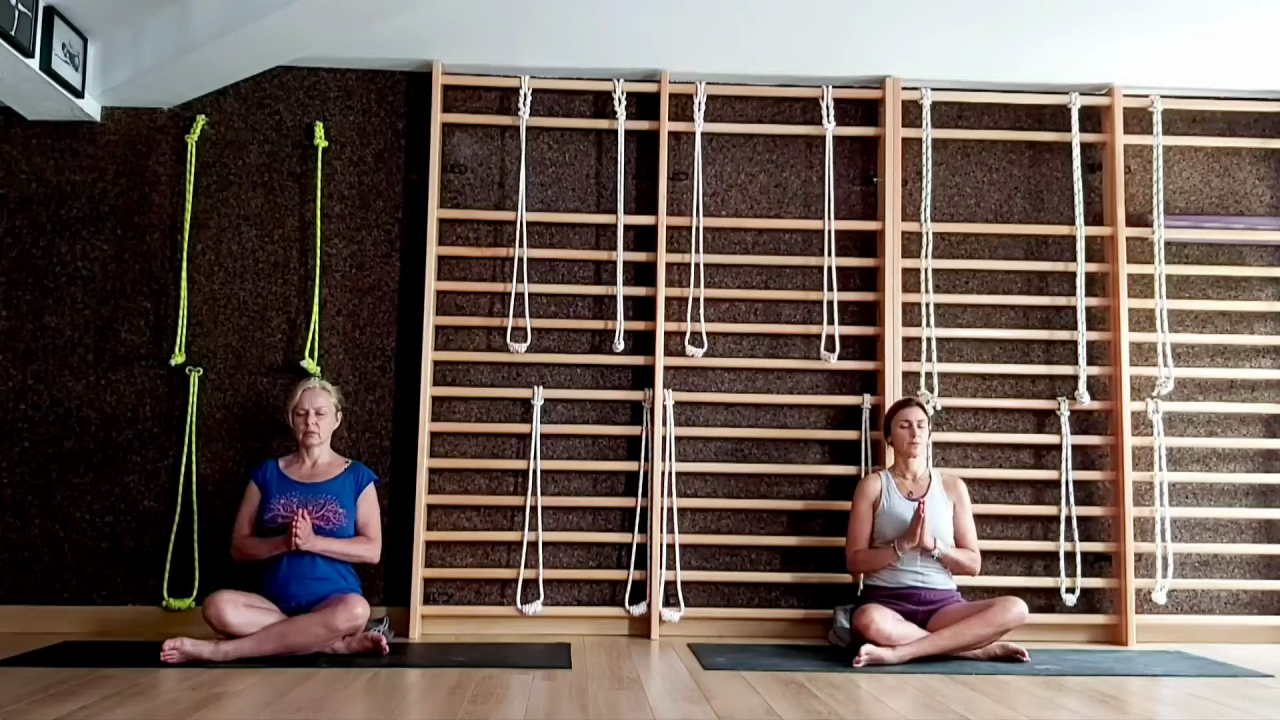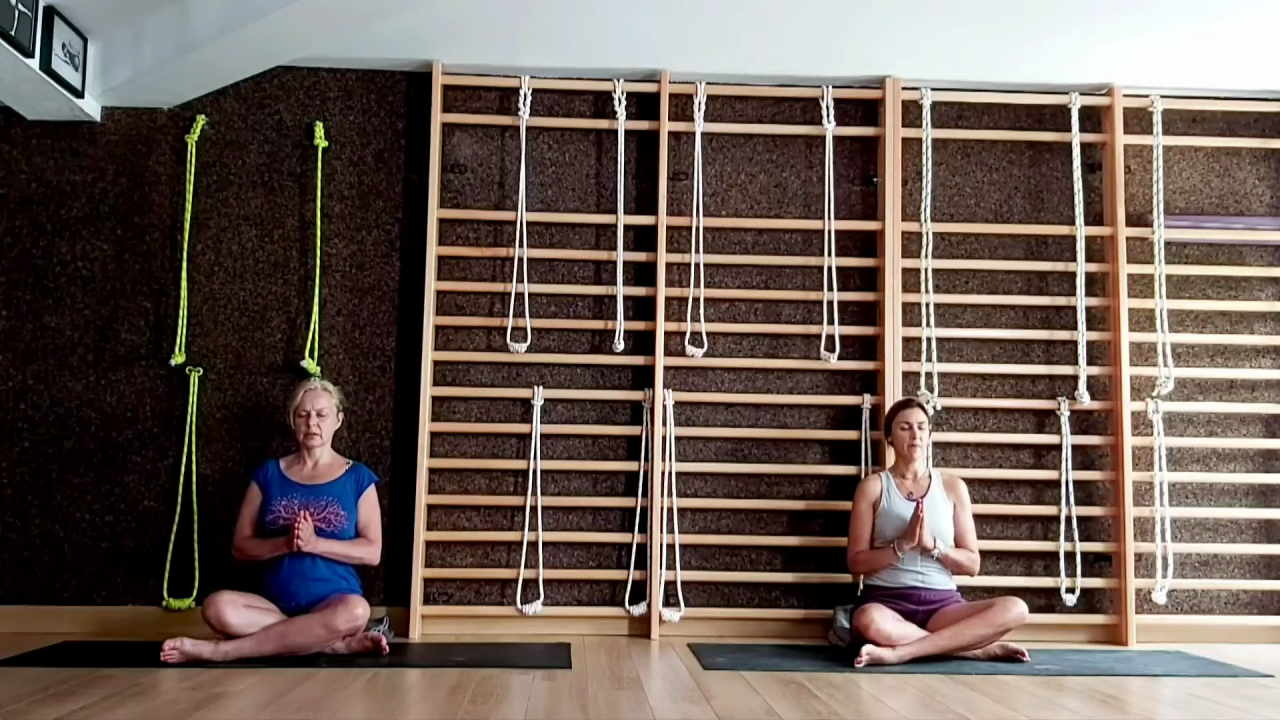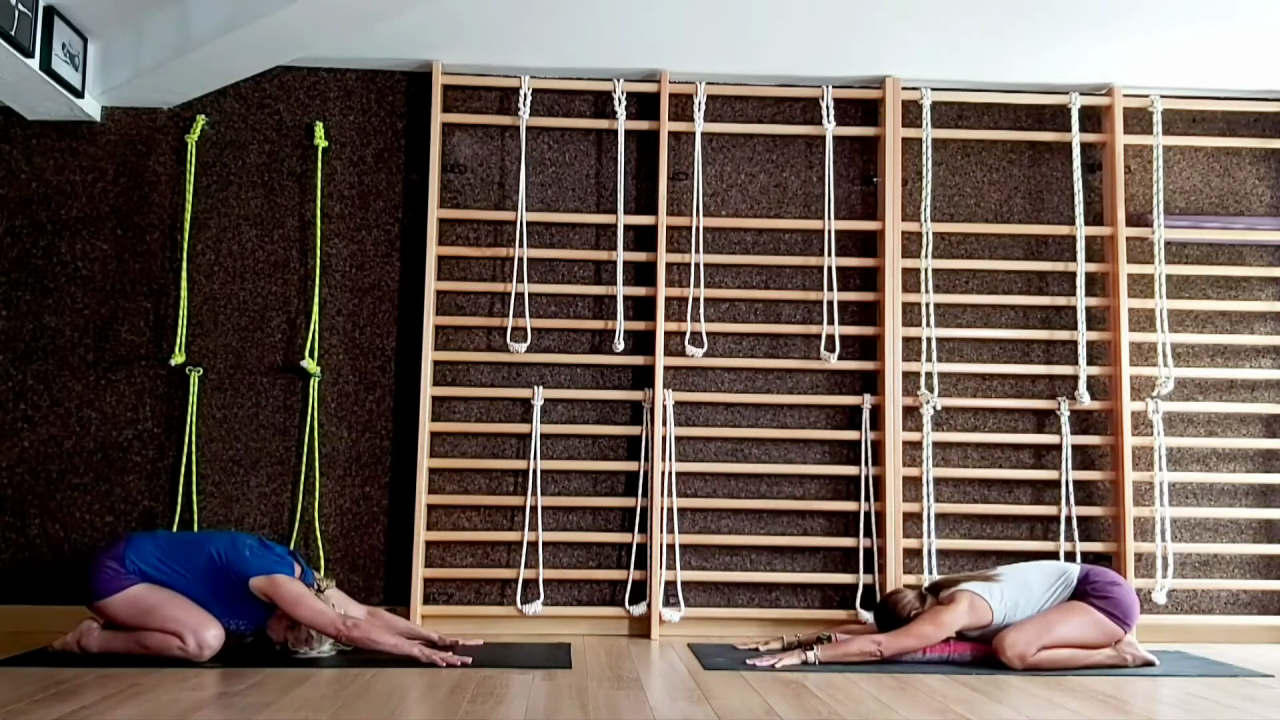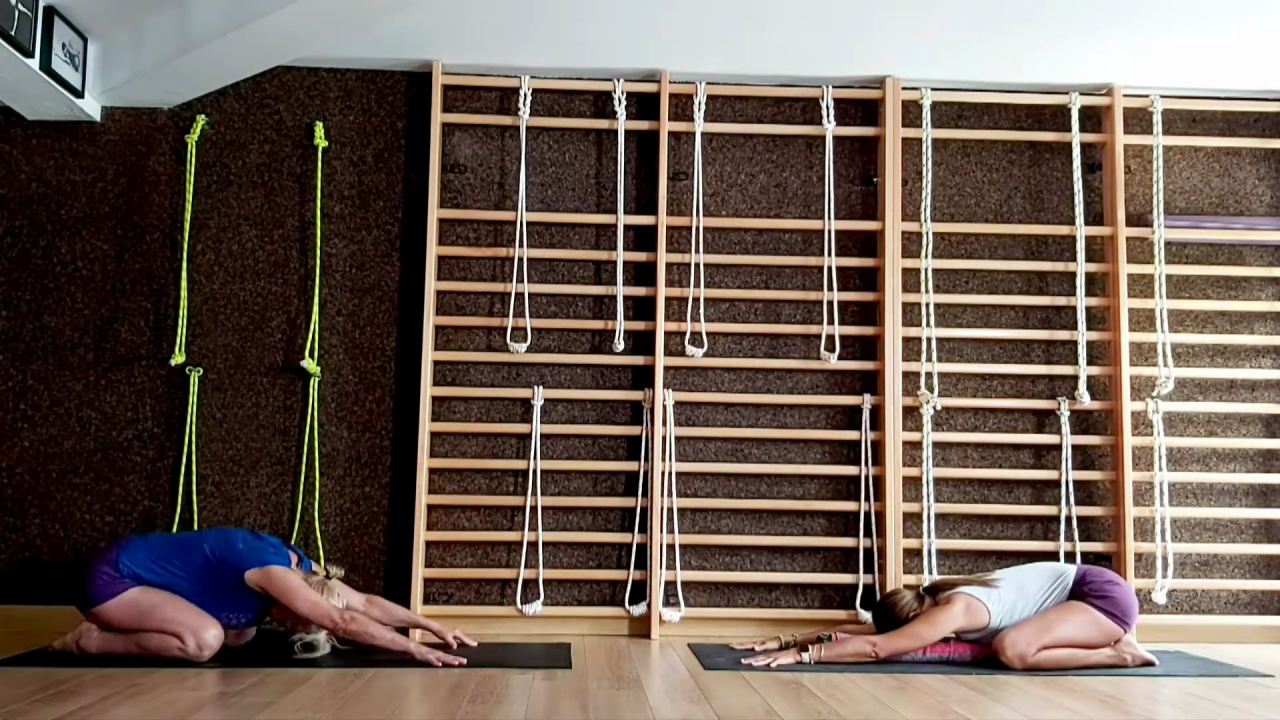
dt=1s
person 1, frame 1
left shoulder: (357, 476)
right shoulder: (267, 474)
left elbow: (371, 550)
right elbow: (240, 546)
left wrist: (313, 541)
right wrist: (284, 542)
left hip: (333, 601)
right hip: (274, 602)
left knee: (354, 611)
right knee: (218, 606)
left ankle: (222, 650)
right ankle: (337, 642)
person 1, frame 2
left shoulder: (358, 478)
right shoulder: (268, 474)
left elbow: (372, 552)
right elbow: (241, 546)
left wrist: (315, 544)
right wrist: (284, 544)
left hip: (333, 602)
right hip: (274, 602)
left knee: (355, 611)
right knee: (218, 607)
left ankle: (222, 650)
right ankle: (336, 642)
person 1, frame 3
left shoulder: (298, 575)
right shoulder: (275, 578)
left elbow: (368, 614)
right elbow: (347, 628)
left wrist: (435, 637)
right wrist: (420, 651)
left hip: (140, 563)
right hip: (117, 573)
left knee: (233, 631)
right knee: (204, 640)
left ankle: (123, 625)
right ankle: (93, 639)
person 1, frame 4
left shoulder: (296, 564)
right shoulder: (270, 569)
left elbow: (365, 602)
right elbow: (342, 620)
left wrist: (432, 624)
right wrist: (416, 650)
left hip: (137, 568)
right hip: (111, 578)
left knee: (239, 636)
right knee: (204, 641)
left ankle: (115, 627)
right ankle: (91, 641)
person 2, frame 1
left shoulder: (952, 486)
right shoulder: (873, 485)
left elbow: (973, 564)
right elbow: (854, 561)
left wrist: (932, 545)
right wrist: (903, 544)
left hip: (942, 601)
right hip: (886, 600)
left knee: (1014, 609)
right knee: (870, 621)
left ankle: (900, 652)
right ankle: (981, 649)
person 2, frame 2
left shoulder: (953, 486)
right shoulder: (873, 486)
left elbow: (972, 564)
right elbow: (856, 562)
left wrist: (931, 545)
right wrist: (902, 544)
left hip: (941, 602)
right hip: (886, 600)
left knee: (1015, 609)
right knee: (870, 622)
left ankle: (900, 652)
right ankle: (981, 649)
person 2, frame 3
left shoulder: (956, 610)
right shoulder: (936, 601)
left elbow: (880, 647)
right elbow: (868, 629)
left wrist: (804, 654)
right wrist: (796, 640)
left hip: (1106, 594)
right hip: (1081, 589)
left knee: (1013, 650)
left ankle: (1120, 653)
right ankle: (1110, 640)
person 2, frame 4
left shoulder: (952, 611)
right shoulder: (935, 600)
left elbow: (875, 647)
right elbow: (857, 629)
left wrist: (800, 654)
right wrist: (786, 639)
left hip: (1103, 592)
right hip: (1084, 587)
left knee: (1012, 650)
left ankle: (1120, 654)
right ankle: (1112, 641)
